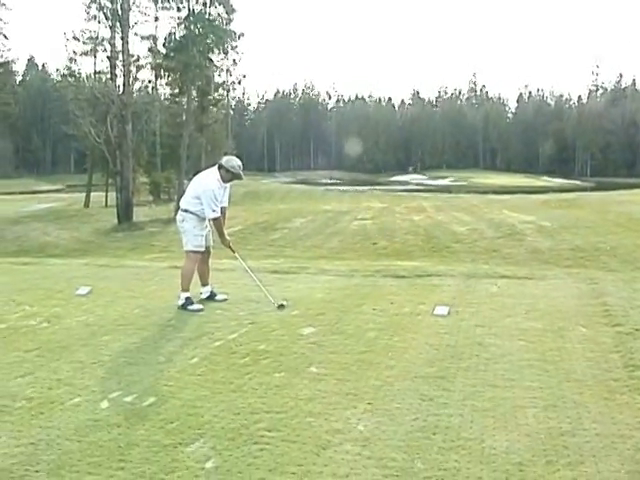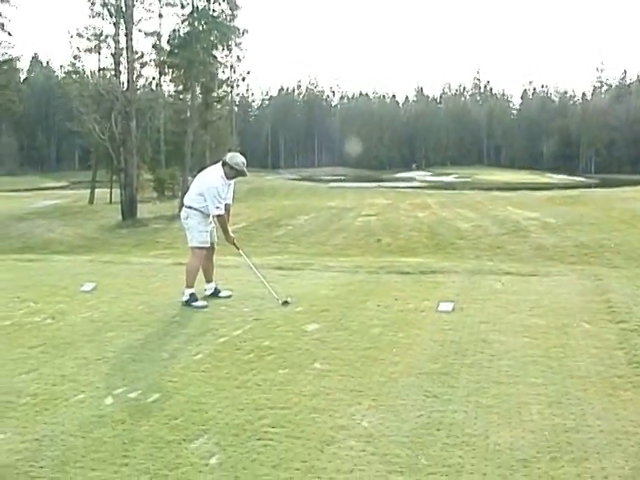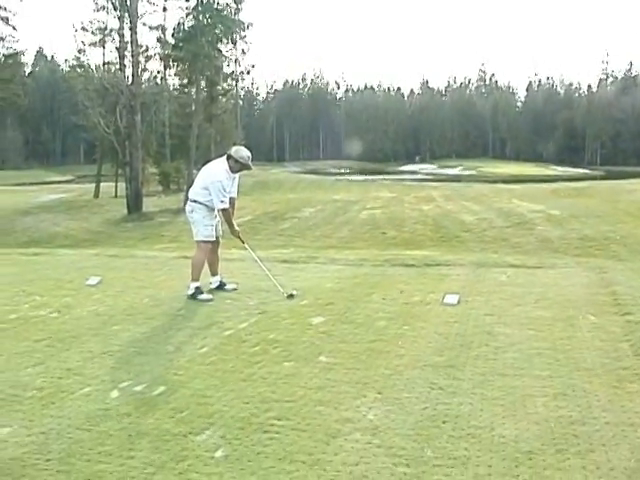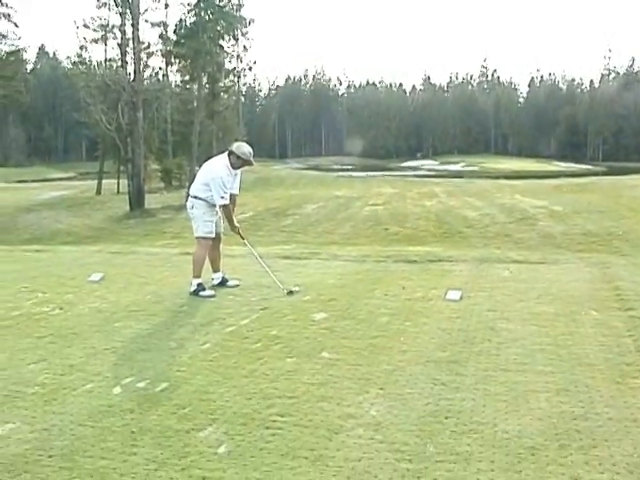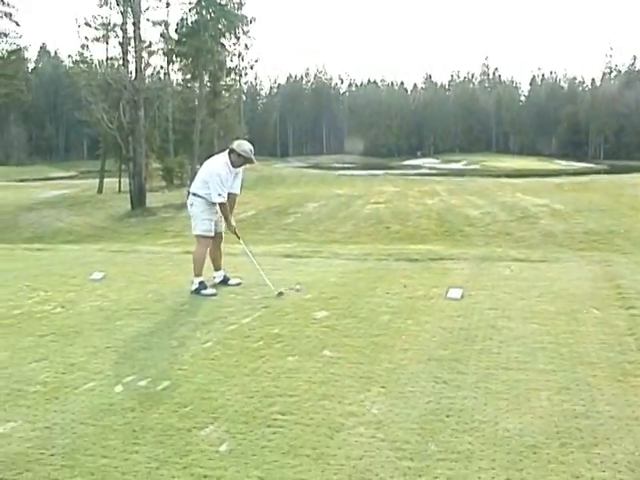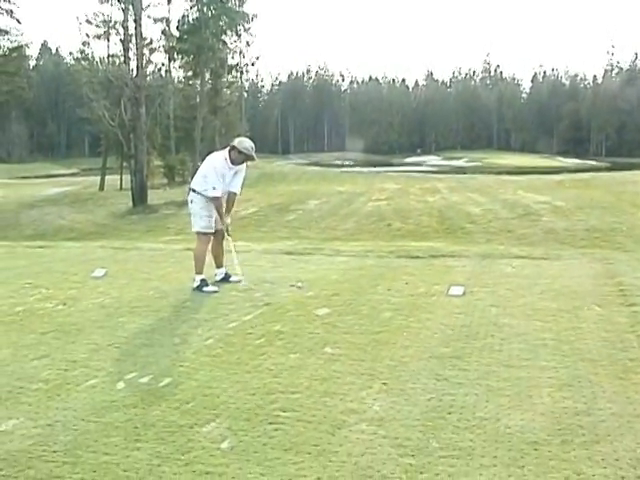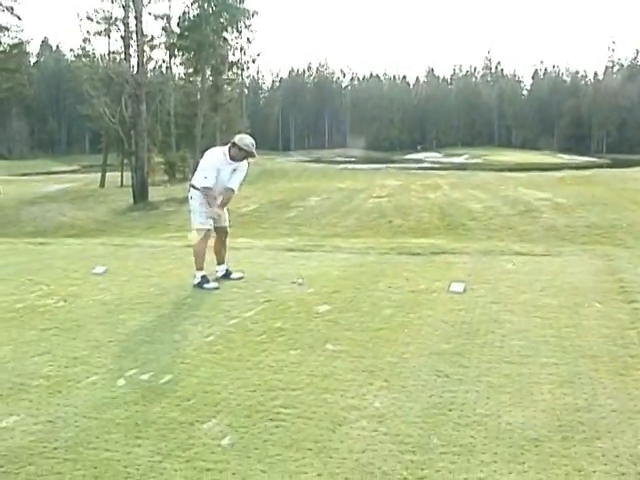
dt=0.1s
person 1, frame 1
left shoulder: (223, 179)
right shoulder: (210, 184)
left elbow: (223, 207)
right elbow: (215, 215)
left wrist: (223, 231)
right wrist: (223, 237)
left hip: (201, 218)
right hip: (190, 218)
left knee: (205, 254)
right knee: (193, 257)
left ankle: (206, 292)
right ankle: (184, 298)
person 1, frame 2
left shoulder: (227, 176)
right shoulder: (214, 181)
left elbow: (227, 204)
right elbow: (219, 212)
left wrist: (227, 227)
right wrist: (227, 233)
left hip: (205, 215)
right hip: (194, 214)
left knee: (209, 251)
right knee: (198, 253)
left ankle: (211, 288)
right ankle: (188, 295)
person 1, frame 3
left shoulder: (232, 169)
right shoulder: (218, 175)
left elbow: (231, 198)
right elbow: (223, 206)
left wrist: (232, 221)
right wrist: (232, 227)
left hip: (210, 208)
right hip: (199, 208)
left knee: (214, 244)
right knee: (204, 247)
left ankle: (216, 281)
right ankle: (194, 288)
person 1, frame 4
left shoulder: (235, 167)
right shoulder: (219, 170)
left elbow: (233, 194)
right elbow: (223, 202)
left wrist: (232, 218)
right wrist: (232, 223)
left hip: (212, 205)
right hip: (200, 204)
left knee: (216, 241)
right knee: (204, 244)
left ankle: (218, 277)
right ankle: (196, 284)
person 1, frame 5
left shoulder: (237, 166)
right shoulder: (218, 167)
left elbow: (233, 194)
right elbow: (221, 200)
left wrist: (230, 217)
right wrist: (229, 222)
left hip: (212, 204)
right hip: (200, 202)
left knee: (217, 239)
right knee: (204, 242)
left ankle: (219, 276)
right ankle: (197, 283)
person 1, frame 6
left shoulder: (241, 166)
right shoulder: (216, 162)
left elbow: (233, 192)
right elbow: (214, 194)
left wrist: (227, 215)
right wrist: (222, 218)
left hip: (216, 202)
right hip: (200, 199)
left knee: (219, 236)
right knee: (204, 239)
left ankle: (221, 273)
right ankle: (199, 280)
person 1, frame 7
left shoulder: (242, 164)
right shoulder: (214, 156)
left elbow: (230, 189)
right elbow: (206, 186)
left wrist: (220, 208)
right wrist: (212, 208)
left hip: (217, 199)
right hip: (200, 196)
left knee: (223, 234)
right knee: (204, 235)
left ankle: (222, 269)
right ankle: (199, 277)
